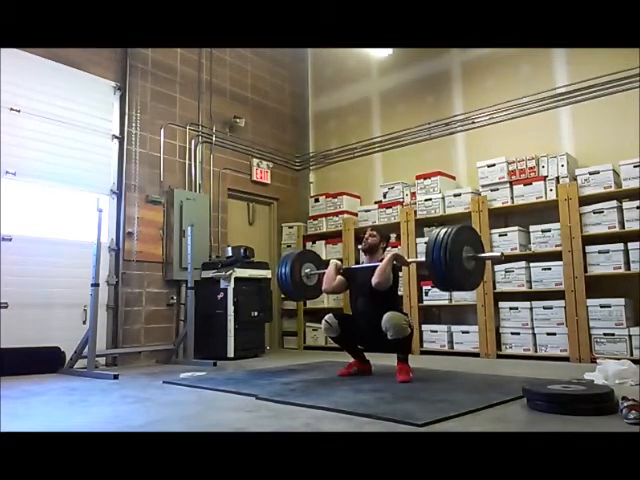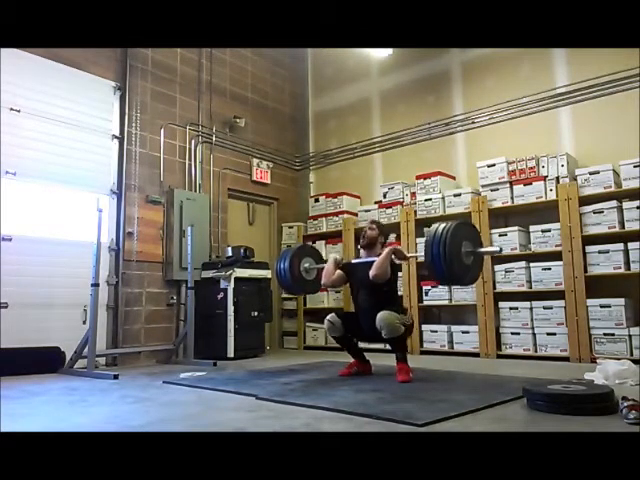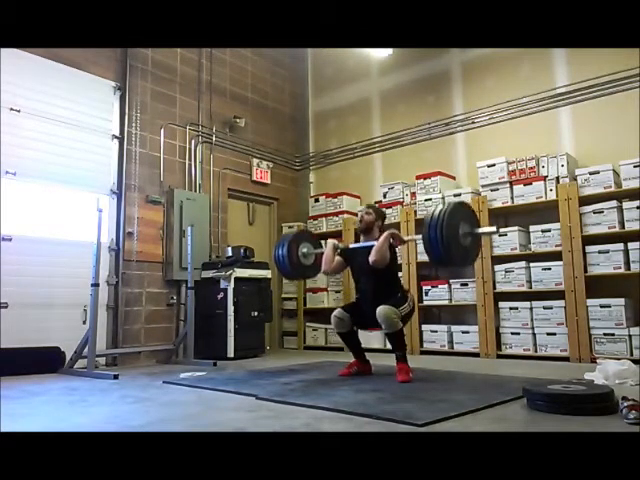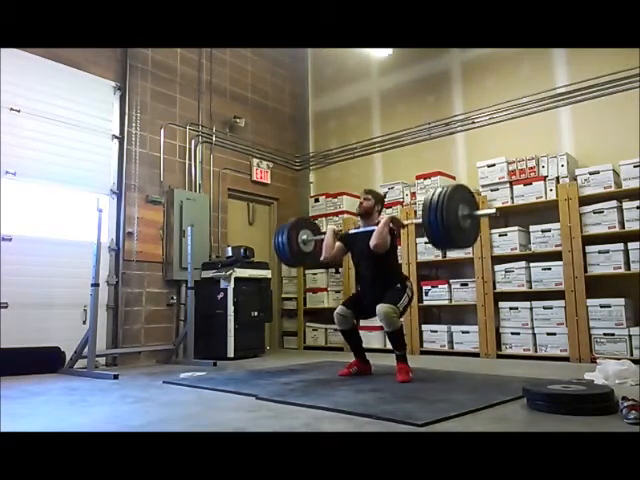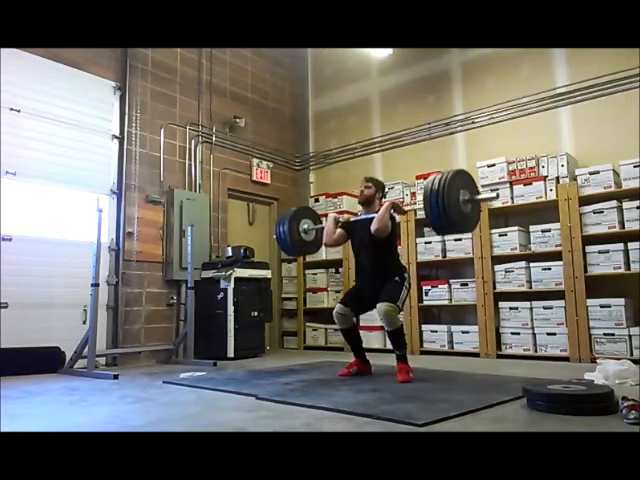
dt=0.2s
person 1, frame 1
left shoulder: (388, 267)
right shoulder: (353, 272)
left elbow: (378, 283)
right elbow: (328, 287)
left wrist: (390, 258)
right wrist: (333, 265)
left hip: (389, 331)
left knee: (392, 319)
right knee: (329, 322)
left ankle: (403, 364)
right ankle: (361, 362)
person 1, frame 2
left shoulder: (386, 261)
right shoulder: (352, 266)
left elbow: (376, 276)
right elbow: (327, 282)
left wrist: (389, 251)
right wrist: (333, 261)
left hip: (393, 319)
right hip: (367, 325)
left knee: (385, 318)
right knee: (331, 321)
left ankle: (402, 364)
right ankle: (361, 362)
person 1, frame 3
left shoulder: (384, 244)
right shoulder: (351, 250)
left elbow: (375, 261)
right elbow: (327, 269)
left wrist: (386, 236)
right wrist: (331, 245)
left hip: (396, 300)
left knee: (384, 313)
right knee: (338, 317)
left ankle: (402, 364)
right ankle: (361, 362)
person 1, frame 4
left shoulder: (385, 229)
right shoulder: (351, 236)
left elbow: (376, 245)
right elbow: (328, 255)
left wrist: (386, 220)
right wrist: (331, 232)
left hip: (396, 286)
right hip: (368, 290)
left knee: (385, 311)
right knee: (341, 314)
left ankle: (402, 364)
right ankle: (362, 362)
person 1, frame 5
left shoulder: (385, 216)
right shoulder: (353, 223)
left elbow: (377, 230)
right elbow: (328, 240)
left wrist: (388, 206)
right wrist: (332, 219)
left hip: (392, 278)
right hip: (366, 281)
left knee: (386, 310)
right knee: (341, 312)
left ankle: (402, 364)
right ankle: (361, 362)
